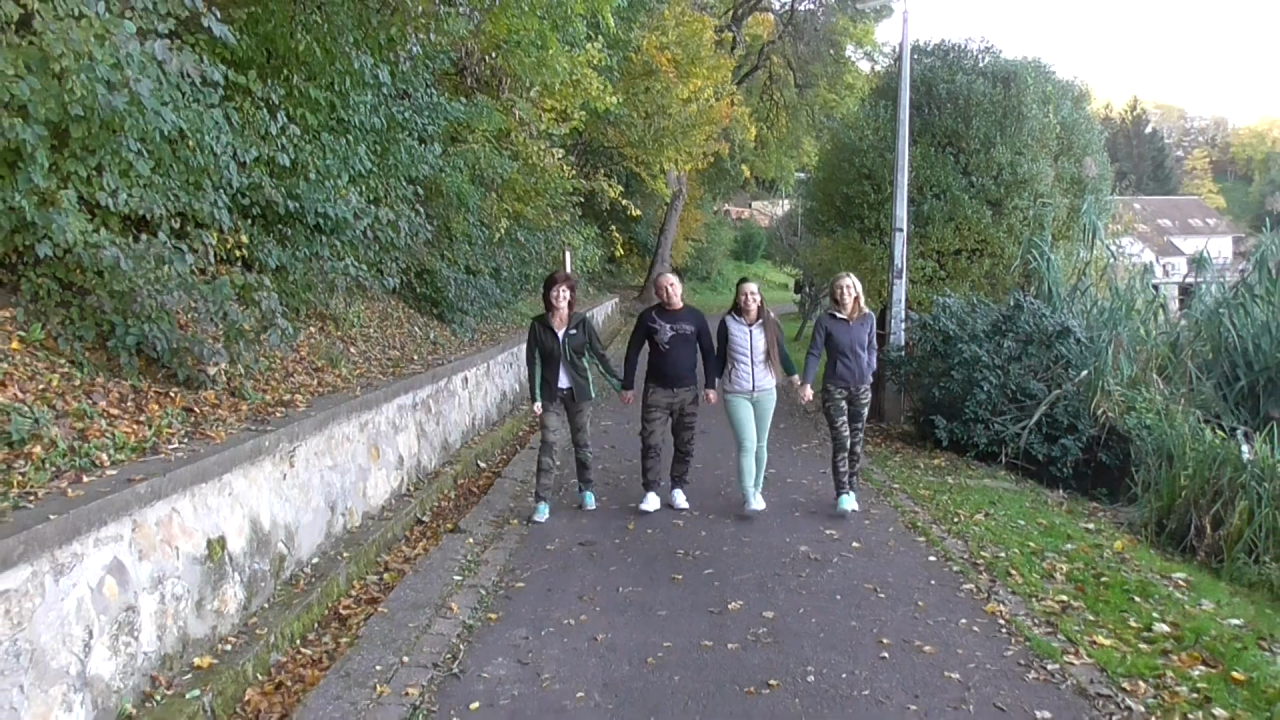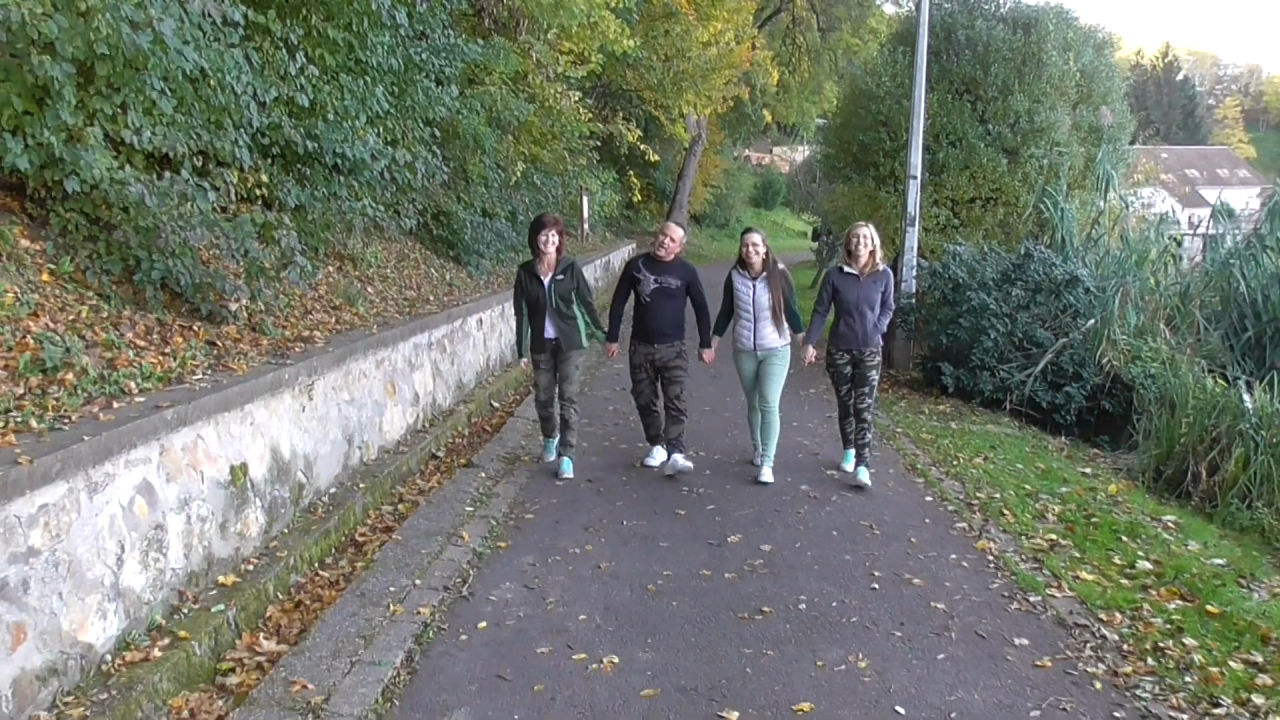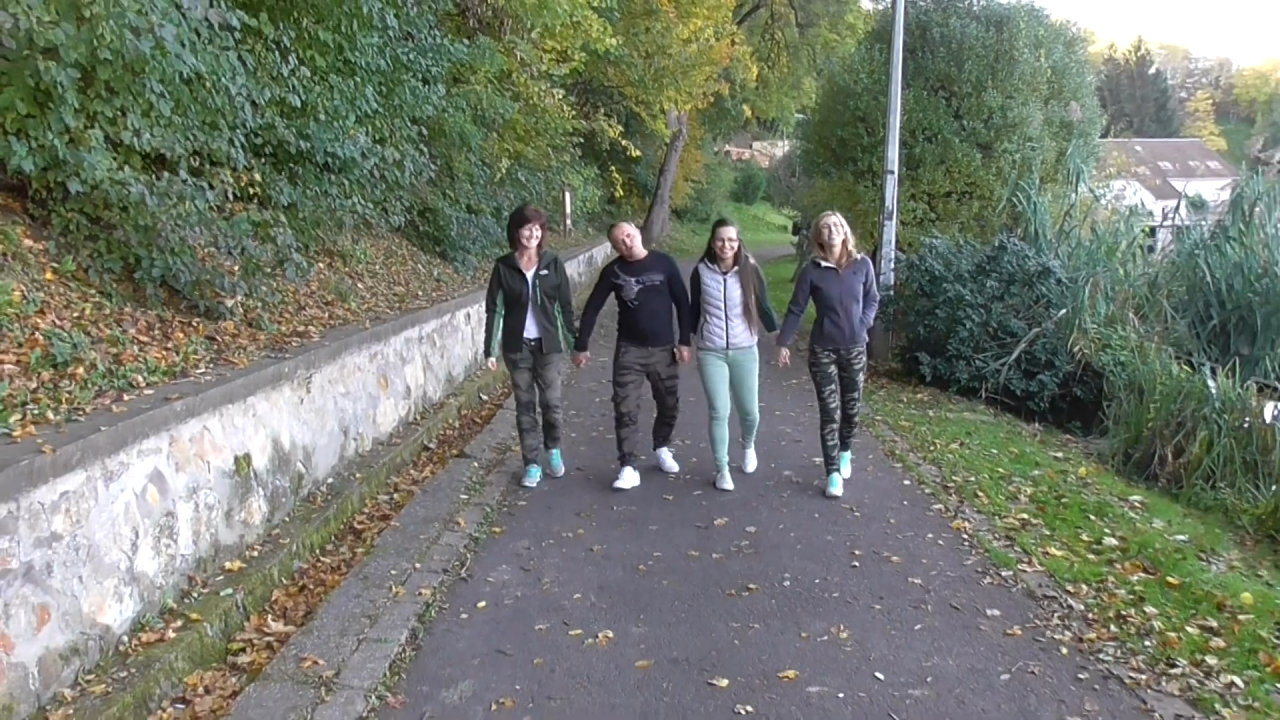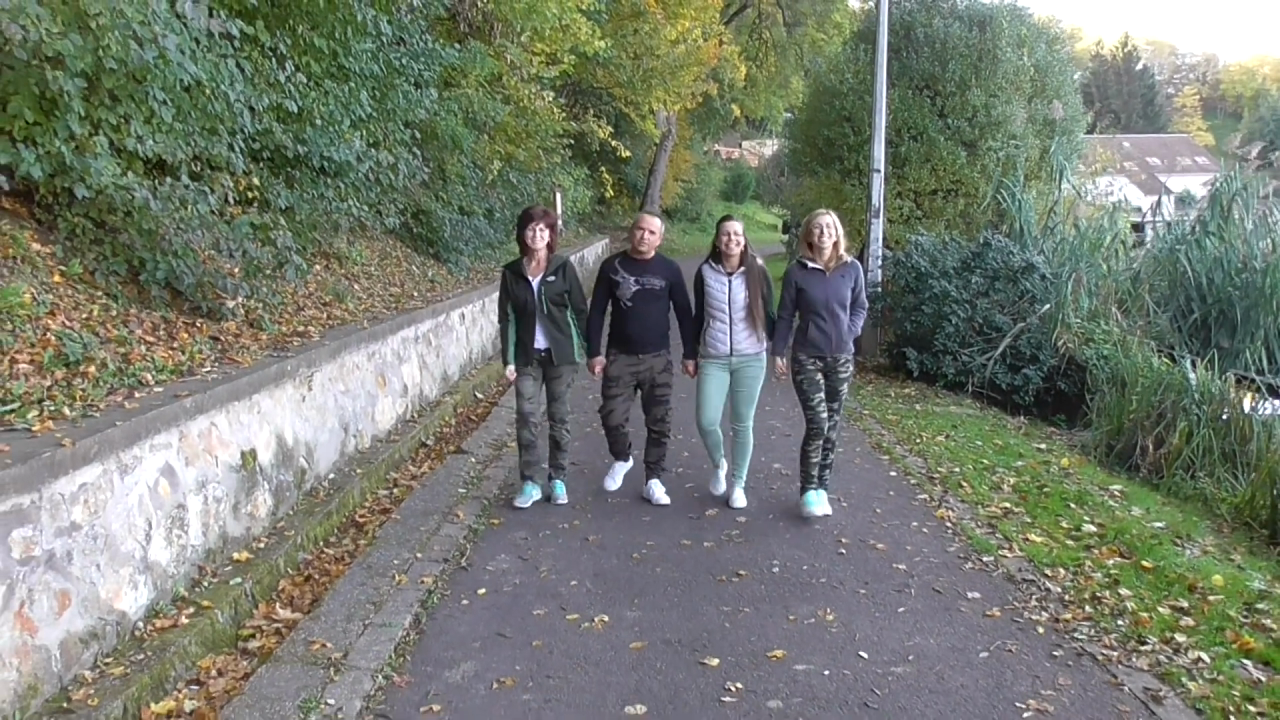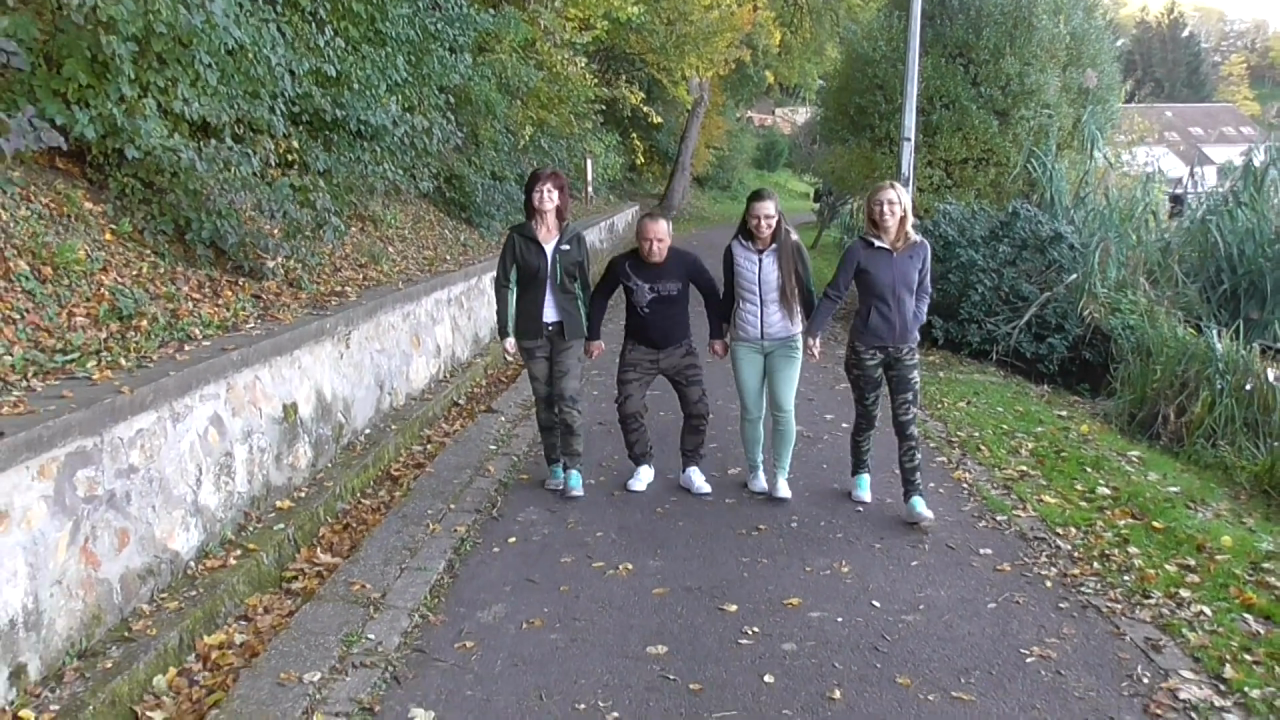
dt=1s
person 1, frame 1
left shoulder: (868, 318)
right shoulder: (825, 320)
right elbow: (814, 353)
left wrist: (869, 368)
right wrist: (806, 383)
left hip: (862, 388)
right hip: (834, 388)
left knee: (855, 443)
right knee: (841, 441)
left ankle: (851, 491)
right ankle: (842, 496)
person 1, frame 2
left shoulder: (884, 275)
right shoulder: (834, 274)
left elbow: (888, 308)
right elbow: (820, 311)
left wrist: (877, 329)
right wrist: (809, 343)
left hip: (870, 351)
right hip: (839, 350)
left knee: (864, 408)
right knee: (845, 405)
left ankle: (862, 466)
right ankle: (849, 450)
person 1, frame 3
left shoulder: (862, 264)
right shoulder: (812, 271)
left elbow: (872, 300)
right elbow: (796, 309)
left wrist: (863, 325)
right wrist: (783, 343)
left hip: (855, 348)
right hip: (822, 349)
left knee: (851, 408)
right knee: (829, 412)
left ankle: (845, 451)
right ankle: (833, 473)
person 1, frame 4
left shoulder: (851, 269)
right shoulder: (796, 272)
left elbow: (860, 308)
right elbow: (785, 316)
left wrist: (848, 333)
right wrist: (778, 352)
left hip: (841, 357)
right hip: (806, 357)
left knee: (831, 427)
right knee: (817, 424)
left ankle: (821, 488)
right ankle: (808, 490)
person 1, frame 5
left shoulder: (920, 249)
right shoulder: (859, 250)
right elbow: (834, 293)
left wrist: (915, 321)
right wrist: (813, 331)
left hip: (906, 348)
right hip: (865, 347)
left knee: (907, 423)
right knee: (866, 417)
left ankle: (913, 498)
right ankle: (860, 474)
person 2, frame 1
left shoulder: (582, 322)
right shoulder: (538, 325)
left elbow: (598, 355)
right elbow: (533, 362)
left wrist: (619, 384)
right wrist: (535, 397)
left hip: (579, 392)
right hip: (550, 395)
left knee: (582, 443)
right knee: (548, 445)
left ankle: (586, 490)
right ankle: (542, 503)
person 2, frame 2
left shoulder: (571, 267)
right shoulder: (525, 272)
left elbow: (586, 304)
right elbow: (521, 313)
left wrist: (603, 337)
right wrist: (522, 350)
left hip: (571, 343)
right hip: (541, 345)
left knee: (569, 399)
right knee: (543, 399)
left ankle: (566, 456)
right ankle: (550, 437)
person 2, frame 3
left shoulder: (553, 264)
right shoulder: (503, 267)
left elbow: (565, 305)
right elbow: (494, 309)
left wrist: (574, 343)
right wrist: (490, 349)
left hip: (548, 345)
right hip: (517, 346)
left knee: (551, 402)
right knee: (525, 405)
left ankle: (553, 448)
right ankle: (532, 464)
person 2, frame 4
left shoulder: (563, 268)
right shoulder: (511, 273)
left elbow: (580, 310)
right elbow: (506, 318)
left wrist: (589, 352)
right wrist: (508, 359)
left hip: (560, 355)
right hip: (527, 356)
left knee: (558, 418)
right knee: (526, 417)
left ankle: (557, 479)
right ankle: (530, 483)
person 2, frame 5
left shoulder: (574, 238)
right shoulder: (518, 238)
left elbow: (585, 286)
right elbow: (504, 285)
left wrist: (591, 331)
right wrist: (506, 331)
left hip: (568, 330)
right hip: (532, 331)
left knee: (568, 398)
right knee: (544, 400)
left ankle: (573, 469)
right ankle: (554, 465)
person 3, frame 1
left shoulder: (770, 323)
right shoulder: (728, 323)
left elbow: (782, 355)
right elbow: (720, 356)
left wrist: (799, 384)
left hip: (765, 393)
right hip: (736, 394)
left knee: (759, 444)
right knee: (747, 444)
left ankle: (757, 491)
right ankle: (748, 499)
person 3, frame 2
left shoulder: (779, 274)
right shoulder: (734, 276)
left elbow: (791, 310)
right elbow: (726, 312)
right wrist: (712, 345)
left hip: (776, 351)
right hip: (744, 351)
left knee: (769, 405)
right knee: (753, 404)
left ankle: (766, 465)
right ankle: (758, 450)
person 3, frame 3
left shoulder: (750, 270)
right shoulder: (701, 272)
left elbow: (763, 306)
right elbow: (694, 309)
left hip: (745, 351)
right hip: (710, 352)
left knee: (749, 410)
right knee: (719, 412)
left ankle: (748, 447)
right ankle: (722, 470)
person 3, frame 4
left shoulder: (757, 272)
right shoulder: (705, 272)
left elbow: (769, 314)
right elbow: (699, 315)
left hip: (750, 359)
right hip: (713, 359)
left knee: (742, 425)
right knee: (706, 422)
left ankle: (738, 485)
right ankle: (719, 465)
person 3, frame 5
left shoulder: (792, 248)
right shoulder: (735, 250)
left elbow: (807, 292)
left hip: (785, 341)
right hip: (745, 343)
left knee: (783, 409)
right knee: (751, 412)
left ankle: (781, 475)
right ankle: (755, 469)
person 4, frame 1
left shoulder: (695, 317)
right shoulder: (648, 316)
left elbow: (708, 352)
right elbow: (633, 351)
left wrist: (710, 385)
right wrist: (627, 385)
left hip: (687, 391)
right hip: (656, 390)
left knee: (685, 445)
right knee: (651, 442)
left ankle: (677, 489)
right ankle: (651, 494)
person 4, frame 2
left shoulder: (686, 271)
right shoulder: (636, 265)
left elbow: (700, 308)
right elbow: (619, 302)
left wrist: (705, 344)
right wrist: (612, 338)
left hip: (673, 348)
right hip: (640, 347)
left knee: (676, 402)
right knee: (645, 401)
left ankle: (675, 457)
right ankle: (657, 446)
person 4, frame 3
left shoulder: (664, 263)
right shoulder: (612, 271)
left elbow: (682, 303)
right elbow: (592, 308)
left wrist: (684, 341)
right wrist: (581, 346)
left hip: (664, 349)
right hip: (629, 350)
left knee: (669, 407)
right knee: (625, 409)
left ankle: (662, 448)
right ankle: (629, 468)
person 4, frame 4
left shoulder: (669, 269)
right shoulder: (612, 266)
left elbow: (684, 313)
right elbow: (597, 311)
left wrist: (690, 354)
right wrist: (594, 352)
left hip: (658, 359)
right hip: (619, 357)
left knee: (659, 423)
right knee: (612, 418)
left ankle: (653, 481)
right ankle: (621, 459)
person 4, frame 5
left shoulder: (686, 262)
right shoulder: (621, 265)
left elbow: (711, 294)
right elbow: (600, 297)
left wrist: (717, 335)
right wrist: (593, 335)
left hip: (679, 348)
right hip: (638, 350)
left knee: (697, 408)
right knee: (629, 410)
left ankle: (690, 469)
right ankle: (643, 466)
